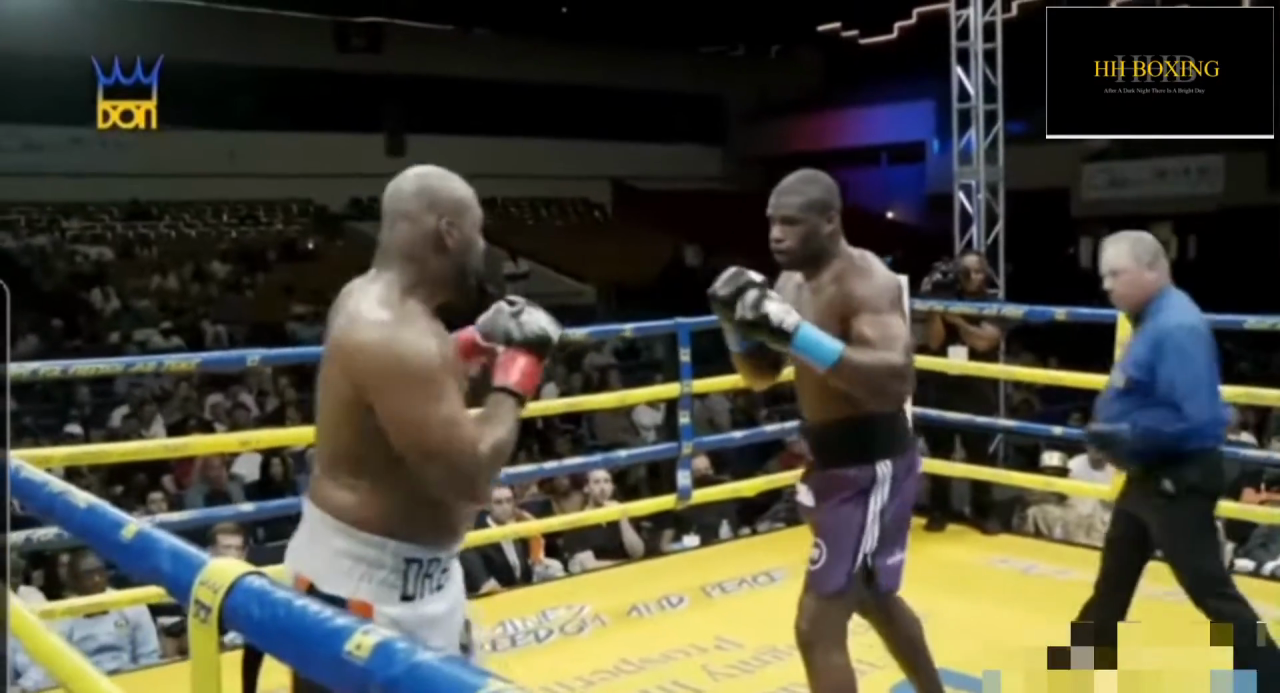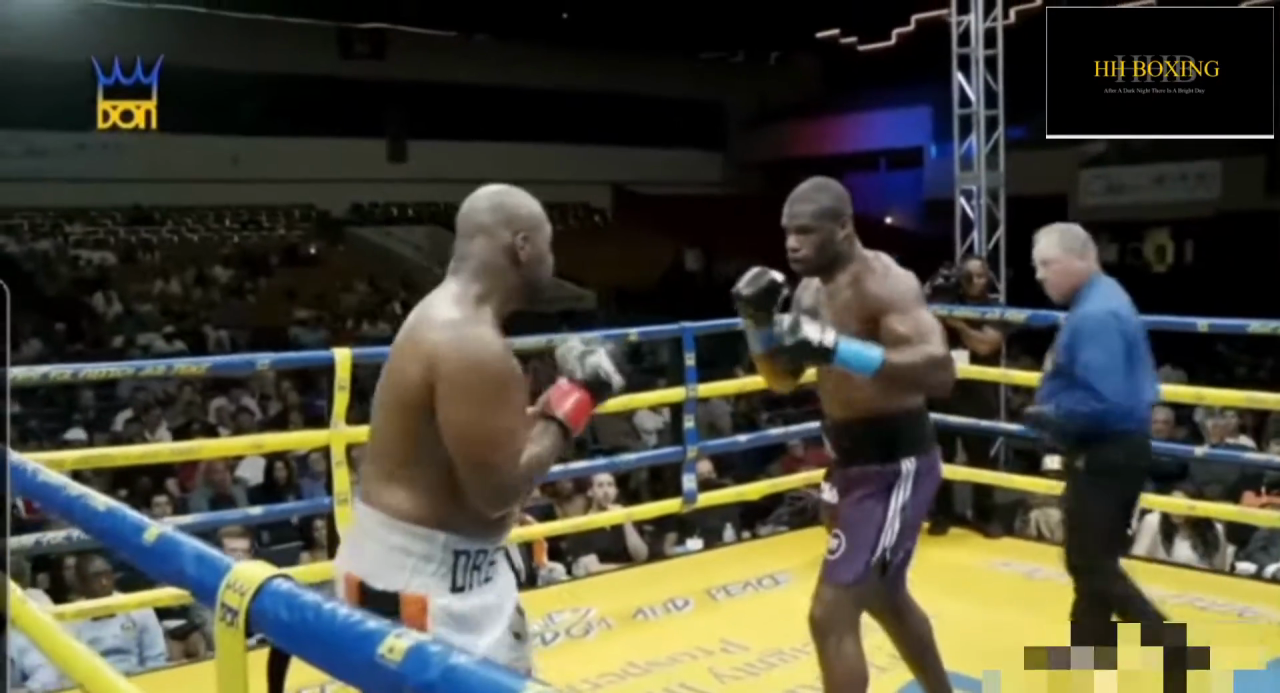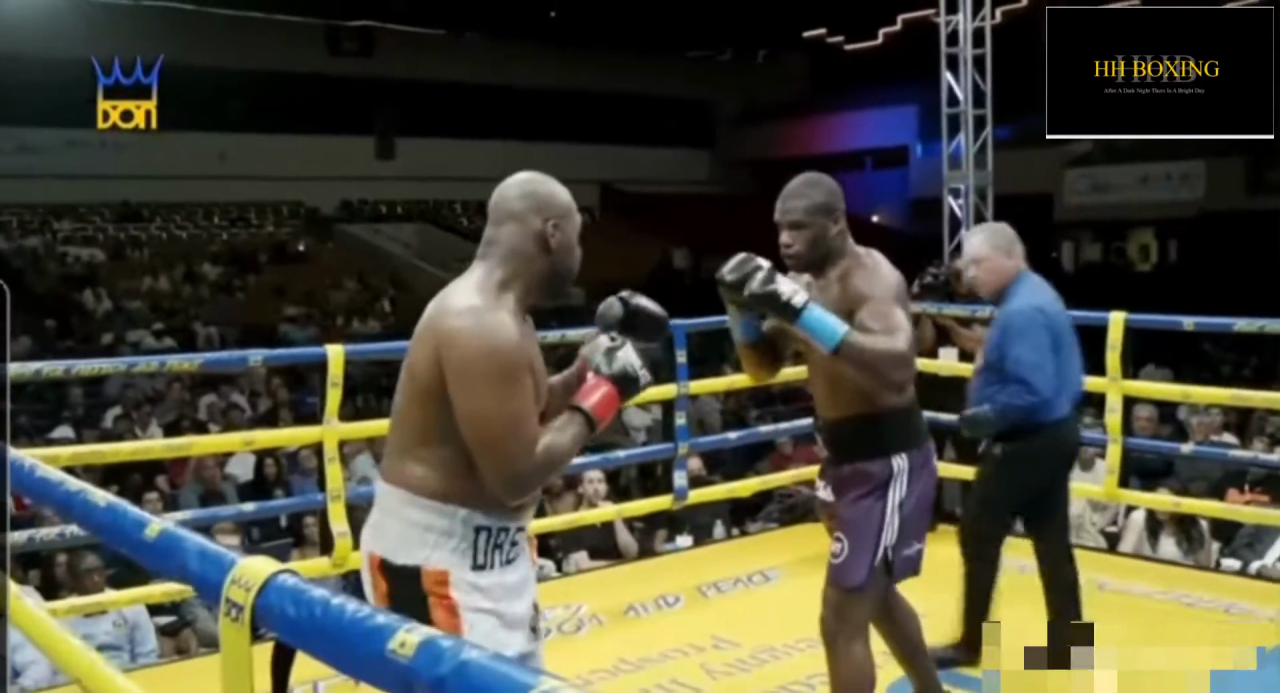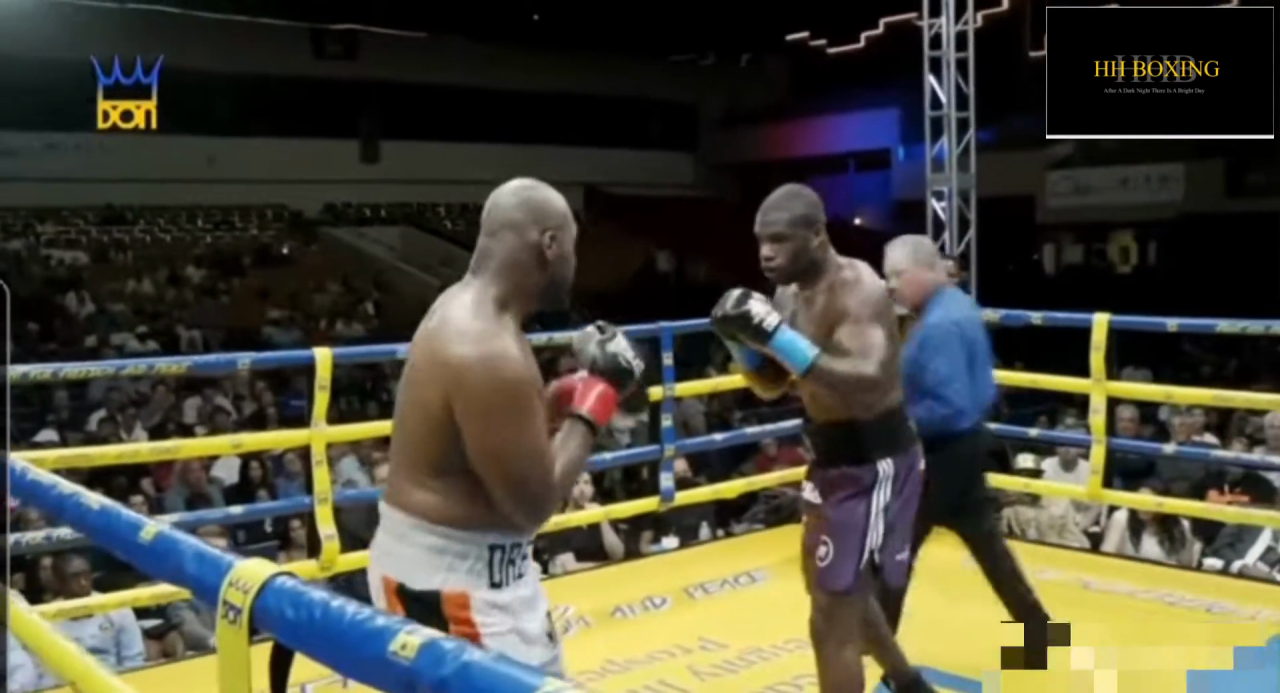
dt=0.2s
person 1, frame 1
left shoulder: (866, 281)
right shoulder: (793, 283)
left elbow: (895, 382)
right elbow: (760, 374)
left wrist: (795, 334)
right wrist: (738, 324)
left hip: (872, 468)
right hip: (835, 463)
left knee: (818, 629)
right knee: (871, 595)
person 1, frame 2
left shoulder: (884, 282)
right shoulder: (811, 290)
left elbow: (938, 372)
right elbow: (780, 378)
left wrist: (834, 350)
right wrist: (759, 321)
left hip: (894, 465)
right hip: (856, 459)
left knee: (831, 618)
right knee: (883, 595)
person 1, frame 3
left shoulder: (871, 277)
right shoulder: (803, 280)
left elbow: (895, 371)
right elbow: (761, 367)
left wrist: (805, 315)
right wrist: (741, 309)
left hip: (887, 462)
right hip: (848, 457)
left knee: (842, 620)
right knee: (876, 593)
person 1, frame 4
left shoulder: (857, 289)
right shoulder: (790, 293)
left elbow: (865, 393)
right elbow: (770, 384)
left wrist: (776, 335)
right wrist: (741, 337)
left hip: (874, 465)
right hip: (835, 460)
left knee: (832, 623)
right knee: (825, 586)
person 2, frame 1
left shoulder: (397, 303)
right shoulder: (387, 337)
right elbow: (470, 479)
left wrist: (470, 344)
right wrist: (520, 366)
right hip: (364, 583)
person 2, frame 2
left shoulder: (458, 319)
right shoulder: (469, 340)
right elbow: (499, 487)
left wrist: (546, 407)
right wrist: (573, 401)
left hip: (467, 569)
right hip: (413, 579)
person 2, frame 3
left shoulder: (495, 310)
right shoulder: (481, 327)
left elbow: (532, 410)
right elbow: (515, 476)
left wrist: (595, 358)
right wrist: (603, 394)
left hip: (483, 550)
right hip: (434, 560)
person 2, frame 4
left shoulder: (468, 308)
right shoulder: (486, 352)
right elbow: (533, 499)
left wrist: (575, 387)
right wrist: (597, 397)
left hip: (478, 566)
right hip: (444, 579)
person 3, frame 1
left shoulder: (1176, 329)
right shoulder: (1152, 320)
left elbow: (1190, 421)
left wrist: (1121, 436)
right wrist: (1118, 433)
left hip: (1180, 479)
right hip: (1152, 474)
left knee: (1208, 588)
right knee: (1116, 571)
right ankle: (1088, 656)
person 3, frame 2
left shoulder: (1095, 315)
right shoulder: (1099, 302)
left elbow: (1103, 400)
left wrist: (1050, 416)
right wrist: (1055, 411)
left hip: (1105, 454)
right hip: (1113, 448)
left knee: (1090, 564)
right knee: (1093, 559)
person 3, frame 3
left shoulder: (1022, 312)
right shoulder: (1035, 296)
left elbow: (1034, 392)
left wrist: (986, 416)
right wrist: (991, 414)
left hip: (1027, 443)
right hip: (1051, 435)
left knee: (979, 539)
right knee: (1053, 544)
left ankle: (971, 644)
right ankle: (1064, 651)
person 3, frame 4
left shoulder: (940, 324)
right shoulder: (957, 307)
left elbow: (949, 405)
left hip: (945, 453)
right hip: (966, 444)
right knee: (985, 543)
right ankle: (1038, 633)
person 4, frame 1
right shoulder: (946, 300)
left elbow: (983, 341)
right elbow: (933, 342)
left wrist: (956, 318)
right wrist: (934, 308)
left hip: (976, 390)
right hip: (940, 388)
left knee: (979, 453)
right knee: (939, 451)
left ankle: (983, 511)
right ankle: (939, 510)
person 4, frame 2
left shoulder: (994, 310)
left elbow: (984, 345)
left wrist: (958, 323)
left hip: (979, 394)
left knee: (981, 457)
right knee: (942, 454)
left ankle: (986, 515)
right ankle: (942, 513)
person 4, frame 3
left shoulder: (983, 309)
right shoulder: (937, 302)
left elbow: (974, 343)
right elbow: (924, 344)
left wrist: (947, 320)
right wrist: (926, 310)
left hip: (967, 391)
right hip: (932, 388)
left knee: (970, 454)
right knee: (930, 452)
left ankle: (974, 512)
right ankle: (931, 510)
person 4, frame 4
left shoulder: (965, 309)
right shoulder: (921, 305)
left elbow: (957, 343)
right elbow: (909, 345)
left wrist: (931, 321)
right wrist: (910, 312)
left hip: (951, 392)
right hip: (918, 389)
left knee: (953, 454)
right knee: (916, 453)
left ankle: (957, 511)
right ankle: (915, 511)
